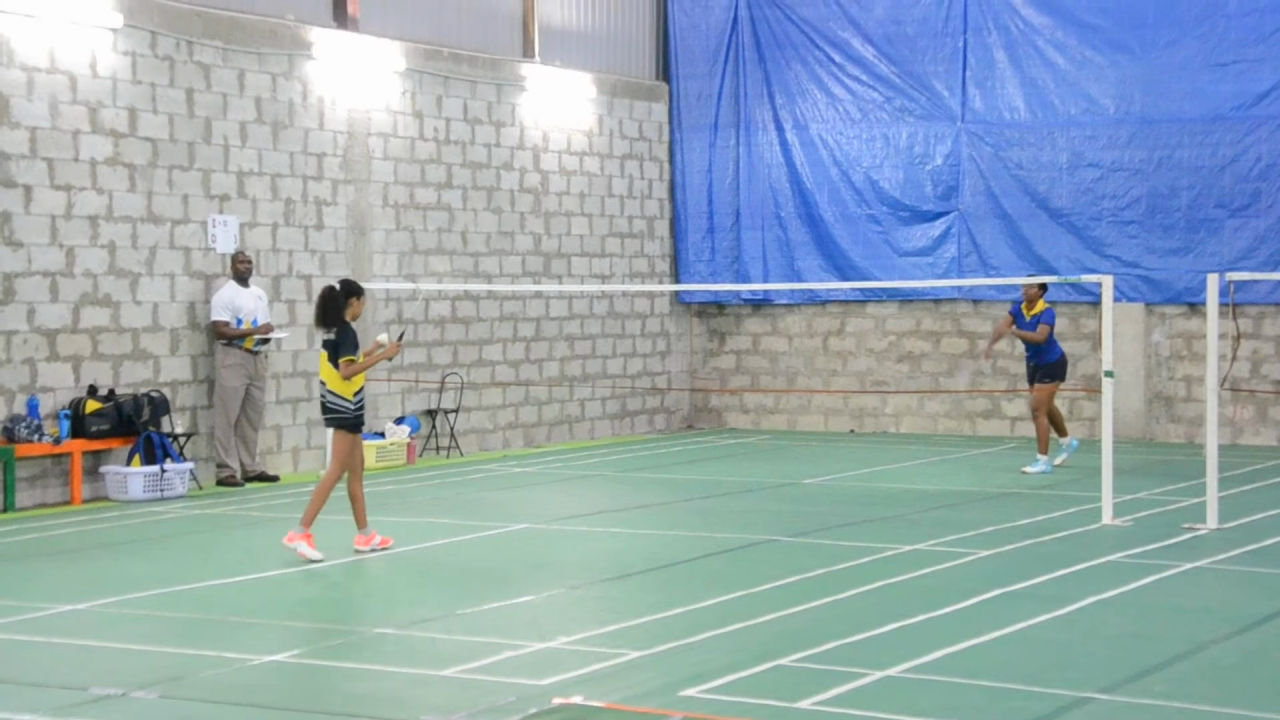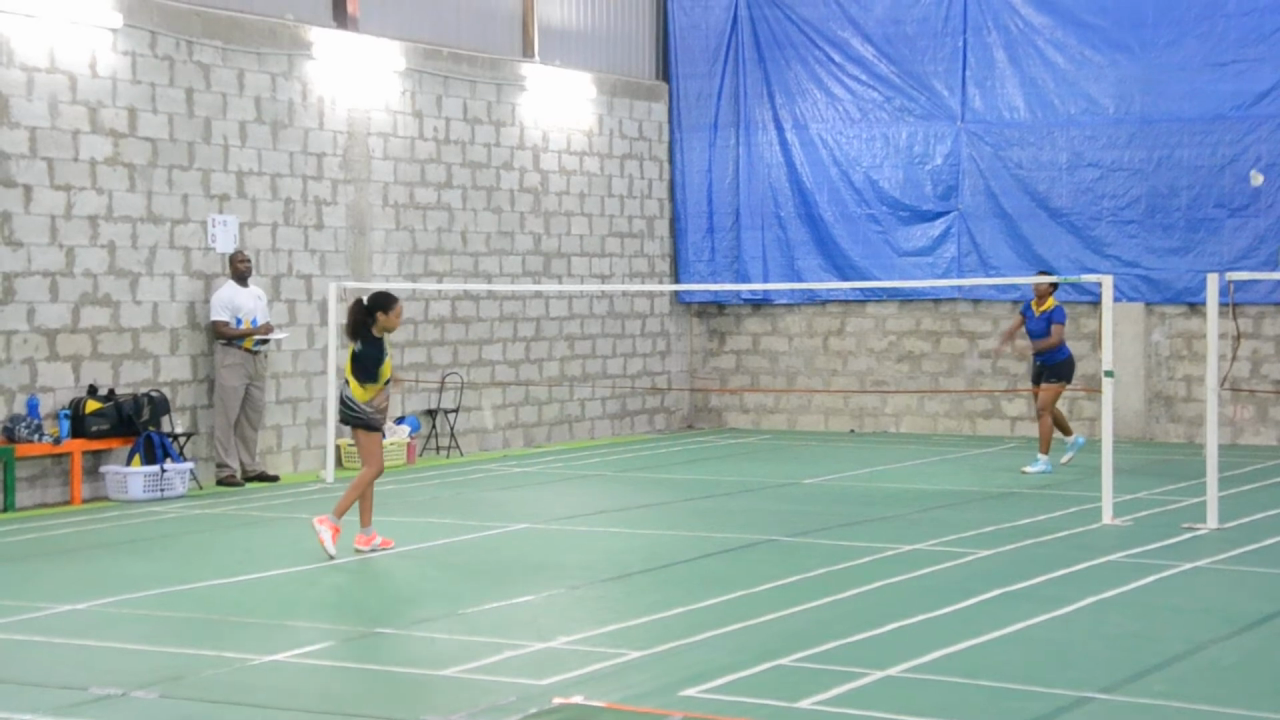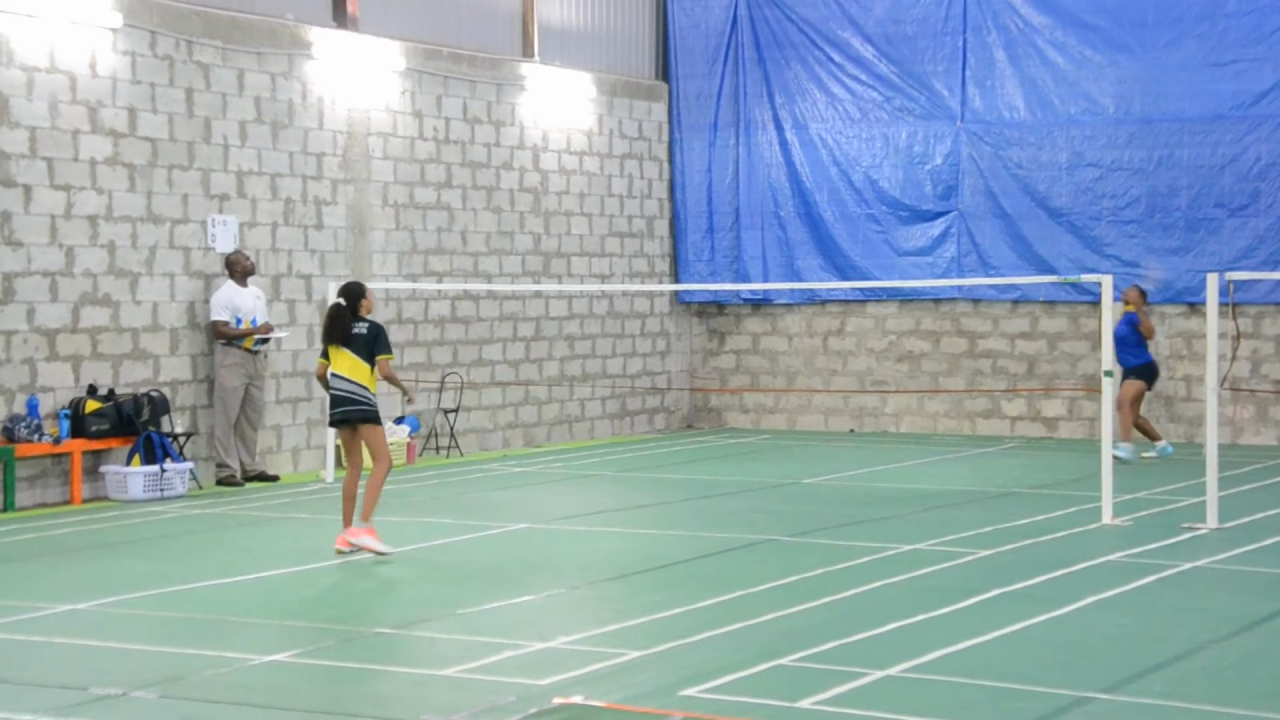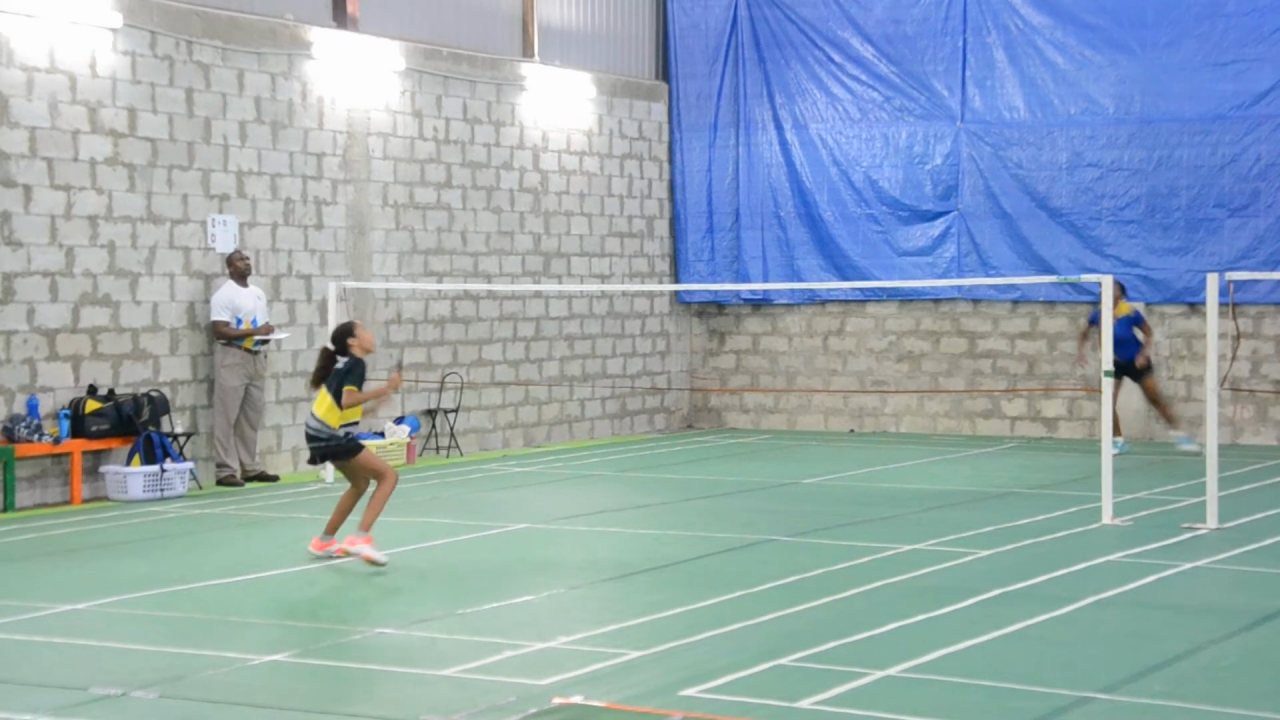
dt=1s
person 1, frame 1
left shoulder: (333, 330)
right shoulder: (346, 331)
right elbow: (346, 372)
left wrist: (368, 354)
right wrist: (381, 356)
left hip: (341, 406)
right hip: (345, 408)
left knee: (356, 469)
right knee: (336, 471)
left ankle: (364, 534)
right ankle: (300, 533)
person 1, frame 2
left shoulder: (375, 338)
right shoulder: (369, 351)
right elbow: (374, 392)
left hip: (358, 409)
right hip: (362, 413)
left knee: (368, 469)
right knee: (373, 469)
left ankle: (366, 534)
right ankle: (330, 522)
person 1, frame 3
left shoulder: (335, 331)
right shoulder: (374, 330)
left elbow: (320, 372)
right elbow: (384, 370)
right wrist: (404, 389)
left hip: (339, 403)
right hip: (361, 402)
left knee: (353, 467)
right knee: (382, 463)
left ankle: (346, 535)
right ankle: (362, 528)
person 1, frame 4
left shoulder: (342, 364)
right shoulder: (356, 364)
right elbow: (347, 402)
left wrist: (376, 400)
right wrist: (385, 389)
left hip: (321, 435)
right hip: (333, 437)
left knee: (360, 483)
right knee: (388, 476)
left ankle: (325, 541)
right ankle: (360, 537)
person 2, frame 1
left shoulder: (260, 294)
right shoulder: (224, 295)
right elbow: (220, 331)
left wrist: (267, 333)
right wrist: (253, 331)
left hip: (257, 357)
right hip: (232, 358)
left knee: (253, 416)
right knee: (228, 417)
left ankle: (251, 468)
right ankle: (226, 471)
person 2, frame 2
left shoulder: (259, 293)
right shoulder: (223, 295)
right elbow: (219, 331)
left wrist: (267, 333)
right wrist: (253, 331)
left hip: (257, 357)
right hip: (232, 358)
left knee: (253, 416)
right knee: (228, 417)
left ankle: (251, 467)
right ankle: (226, 471)
person 2, frame 3
left shoulder: (257, 293)
right shoulder: (224, 295)
right elbow: (219, 331)
left wrist: (267, 332)
right wrist: (253, 331)
left hip: (256, 357)
right hip: (232, 358)
left knee: (252, 415)
right knee: (228, 417)
left ankle: (251, 467)
right ankle: (226, 471)
person 2, frame 4
left shoulder: (258, 293)
right shoulder: (224, 295)
right elbow: (220, 331)
left wrist: (267, 332)
right wrist: (254, 332)
left hip: (256, 357)
right hip: (232, 358)
left knee: (252, 416)
right knee: (228, 417)
left ankle: (250, 467)
right ankle: (226, 470)
person 3, frame 1
left shoulder: (1047, 312)
right shoulder: (1018, 308)
left elbow: (1040, 337)
right elbow: (1002, 326)
left wrist: (1013, 331)
right wrist: (990, 344)
left hip: (1052, 364)
right hip: (1033, 363)
left knee: (1038, 410)
right knee: (1047, 407)
left ankle: (1043, 461)
right ankle: (1067, 442)
person 3, frame 2
left shoulder: (1056, 311)
right shoulder: (1028, 307)
left elbow: (1056, 339)
right elbow: (1014, 328)
left wrist: (1031, 347)
right wrist: (1002, 343)
left hip: (1059, 364)
right hip: (1041, 364)
left knee: (1043, 410)
right knee: (1046, 408)
left ankle: (1043, 461)
right ankle: (1073, 440)
person 3, frame 3
left shoulder: (1133, 314)
right shoulder: (1128, 316)
left elbow: (1149, 335)
left wrist: (1138, 308)
left hip: (1142, 369)
right hip: (1130, 369)
left knee: (1122, 401)
right knee: (1132, 412)
left ankle: (1125, 447)
right ankle: (1162, 445)
person 3, frame 4
left shoulder: (1132, 313)
right shoulder: (1098, 314)
left elbow: (1148, 333)
right elbow: (1084, 334)
left wrist: (1143, 355)
right wrist: (1081, 352)
left hip: (1137, 361)
right hip: (1114, 362)
left knee: (1156, 400)
left ankle: (1180, 436)
right ankle: (1118, 441)
